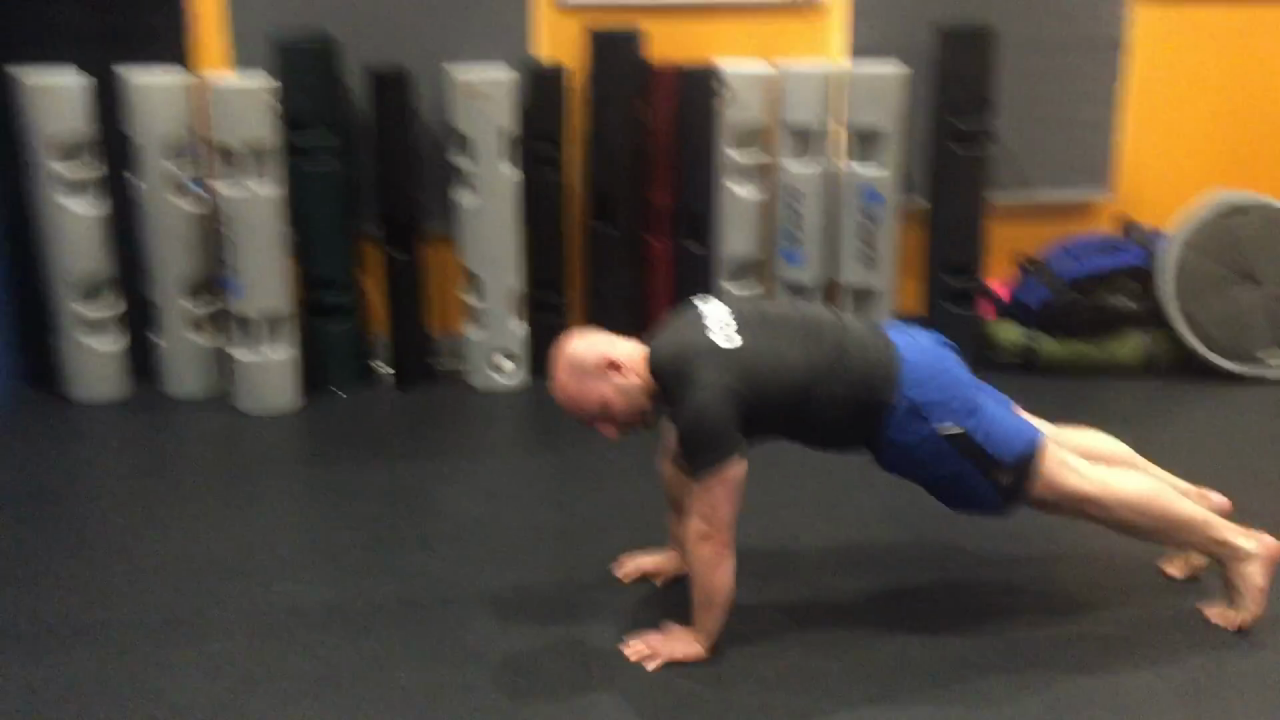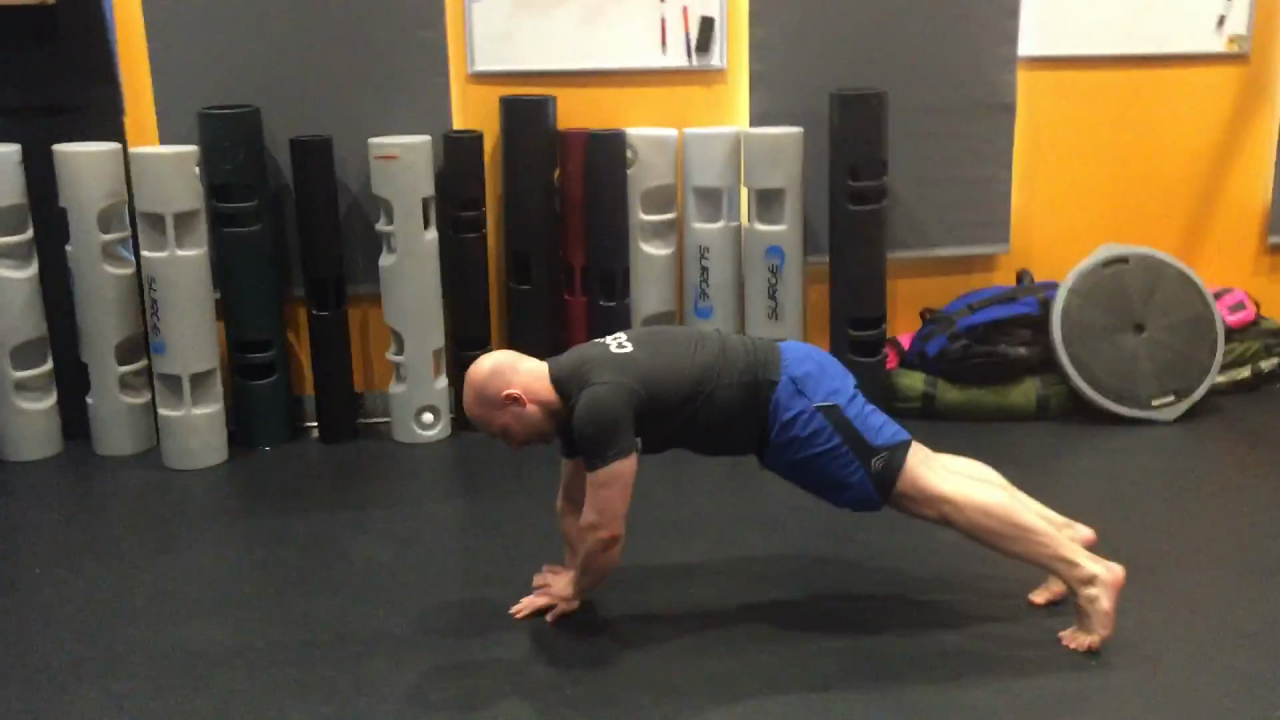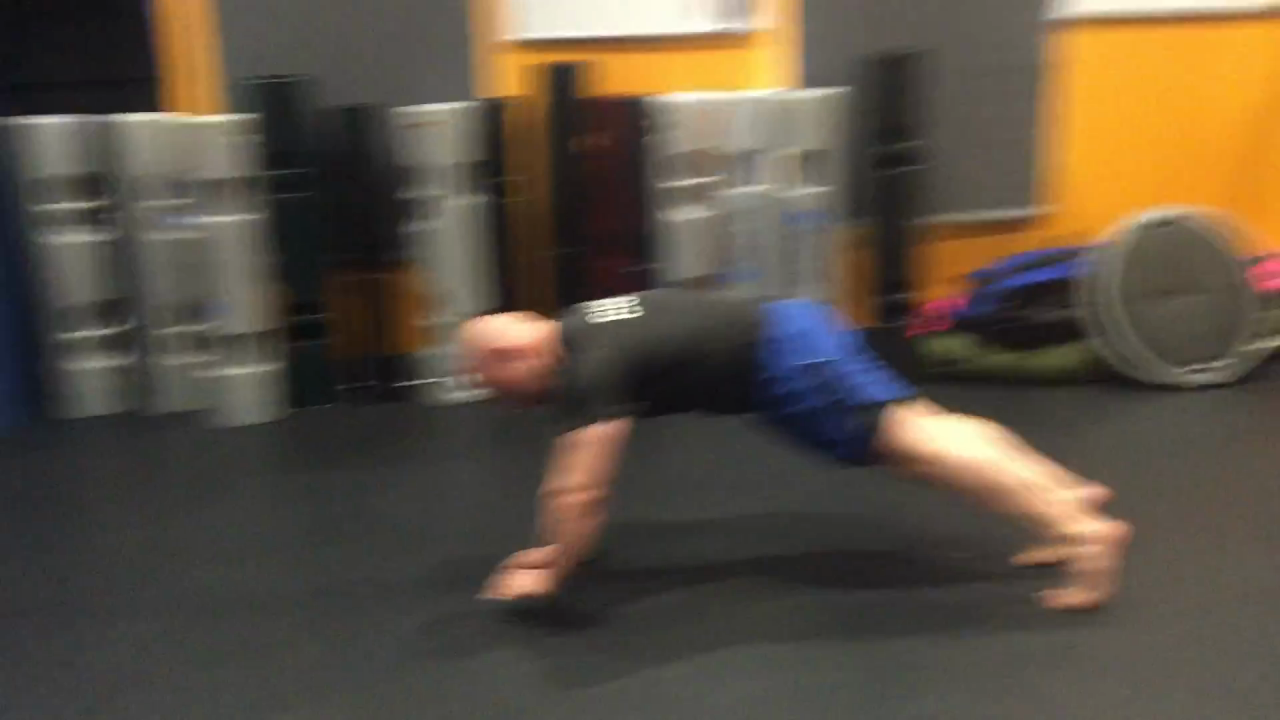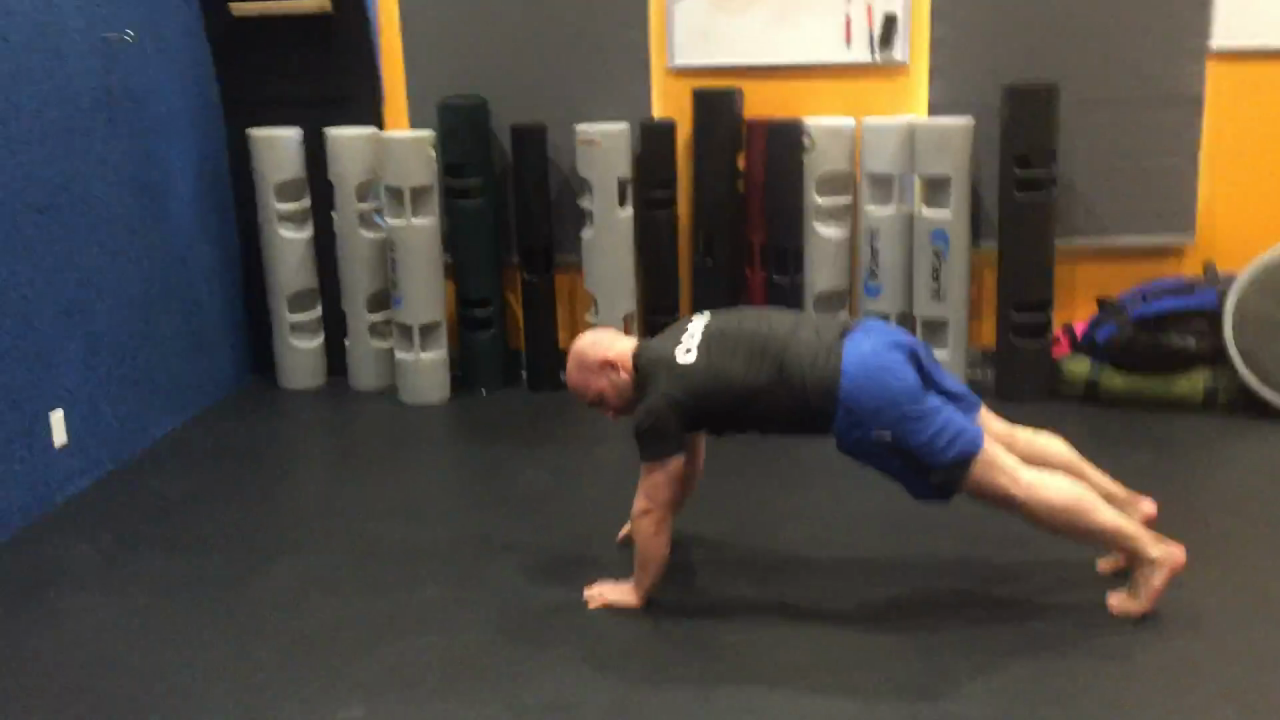
dt=1s
person 1, frame 1
left shoulder: (702, 391)
right shoulder: (672, 342)
left elbow: (713, 530)
right elbow: (677, 463)
left wrist: (699, 637)
right wrist: (674, 552)
left hip: (908, 407)
right hip: (898, 355)
left knee: (1062, 481)
right knee: (1046, 441)
right ankle: (1199, 499)
person 1, frame 2
left shoulder: (598, 401)
right shoulder: (570, 386)
left elbow: (604, 529)
right elbow: (572, 501)
left wrist: (575, 589)
right wrist: (572, 577)
left hip: (790, 400)
right hip: (783, 386)
left knee: (924, 488)
right knee: (924, 467)
left ankle: (1088, 572)
right ankle: (1067, 532)
person 1, frame 3
left shoulder: (588, 364)
right shoulder: (575, 337)
left elbow: (579, 488)
right elbow: (577, 474)
left wrist: (549, 572)
right wrist: (560, 542)
left hip: (783, 360)
right hip: (784, 342)
left knee: (914, 444)
right knee: (923, 425)
left ankle: (1079, 532)
right ankle: (1067, 495)
person 1, frame 4
left shoulder: (661, 397)
right shoulder: (673, 349)
left elbow: (653, 505)
right elbow: (690, 451)
left wrist: (637, 589)
right wrist: (659, 521)
left hip: (864, 396)
right hip: (871, 344)
left knee: (1005, 479)
right knee: (1003, 438)
left ankle: (1151, 553)
right ankle: (1131, 506)
